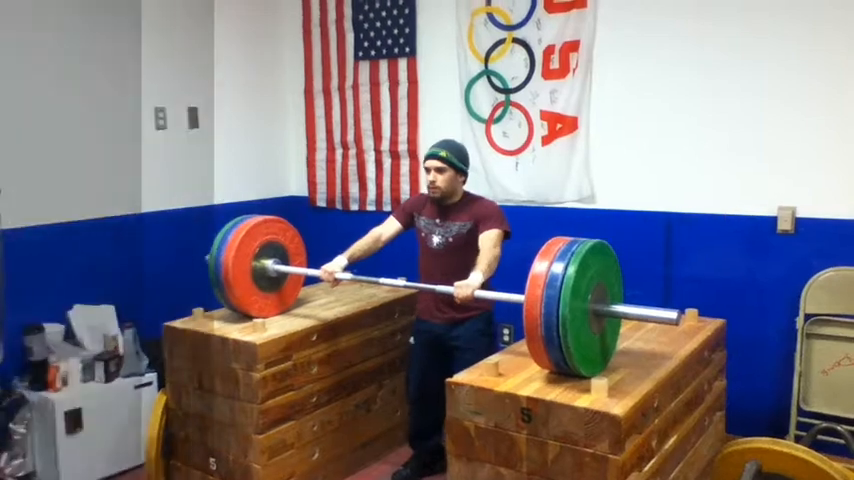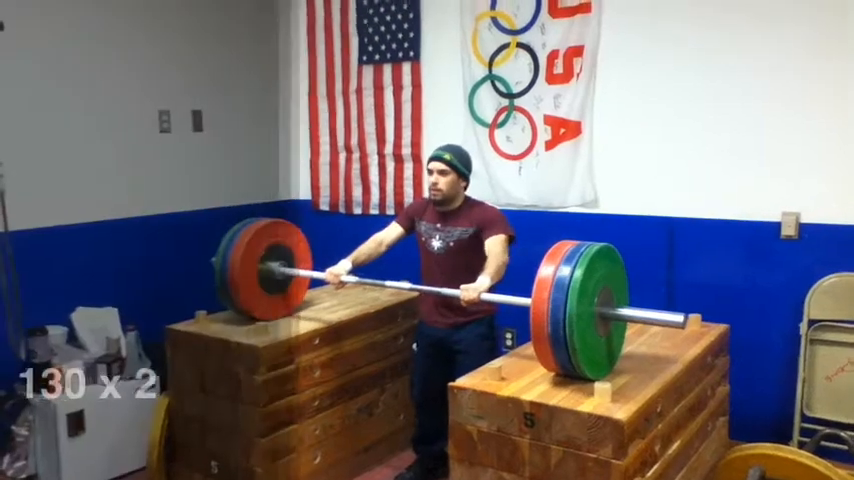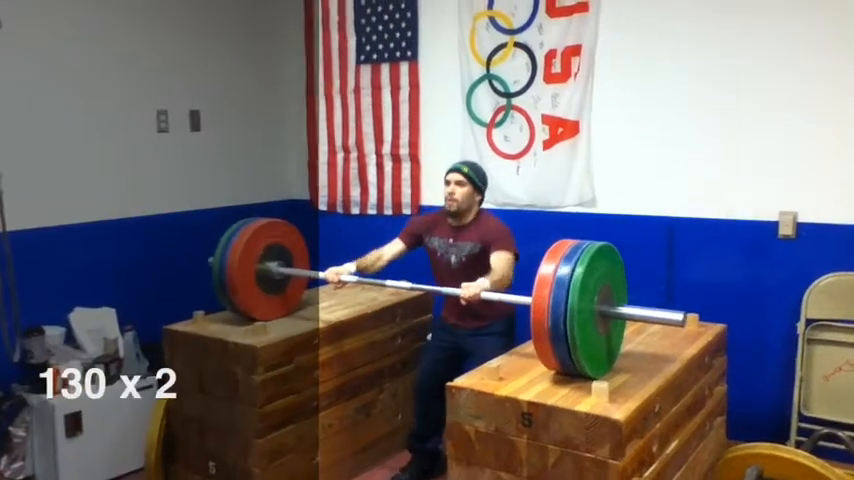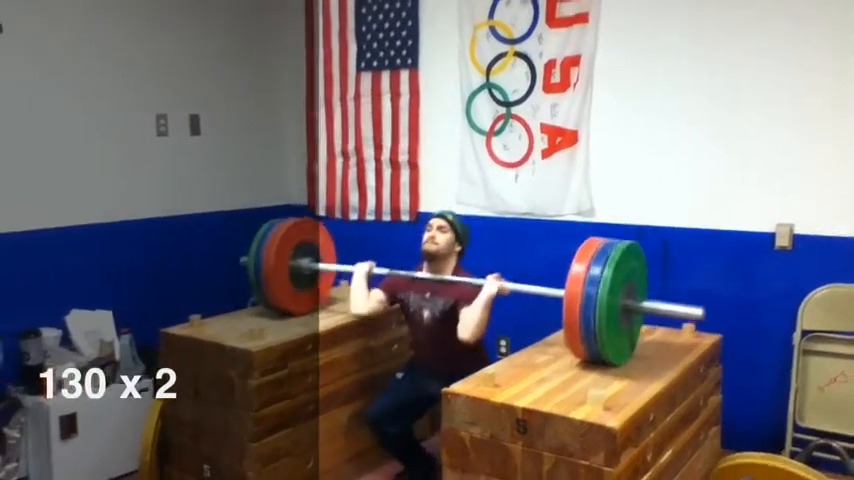
dt=0.5s
person 1, frame 1
left shoulder: (484, 210)
right shoulder: (417, 205)
left elbow: (490, 248)
right elbow: (381, 234)
left wrist: (475, 280)
right wrist: (342, 260)
left hip: (471, 323)
right hip: (428, 319)
right knee: (421, 391)
person 1, frame 2
left shoulder: (485, 216)
right shoulder: (419, 210)
left elbow: (498, 254)
right elbow: (382, 239)
left wrist: (482, 283)
right wrist: (347, 264)
left hip: (473, 327)
right hip: (430, 324)
right knee: (426, 396)
person 1, frame 3
left shoulder: (493, 230)
right shoulder: (426, 224)
left elbow: (503, 271)
right elbow: (385, 254)
left wrist: (481, 287)
right wrist: (349, 269)
left hip: (491, 330)
right hip: (451, 324)
right knee: (426, 388)
person 1, frame 4
left shoulder: (467, 288)
right shoulder: (403, 282)
left elbow: (468, 335)
right elbow: (360, 308)
left wrist: (488, 293)
right wrist: (361, 273)
left hip: (465, 376)
right hip: (423, 370)
right knee: (380, 417)
